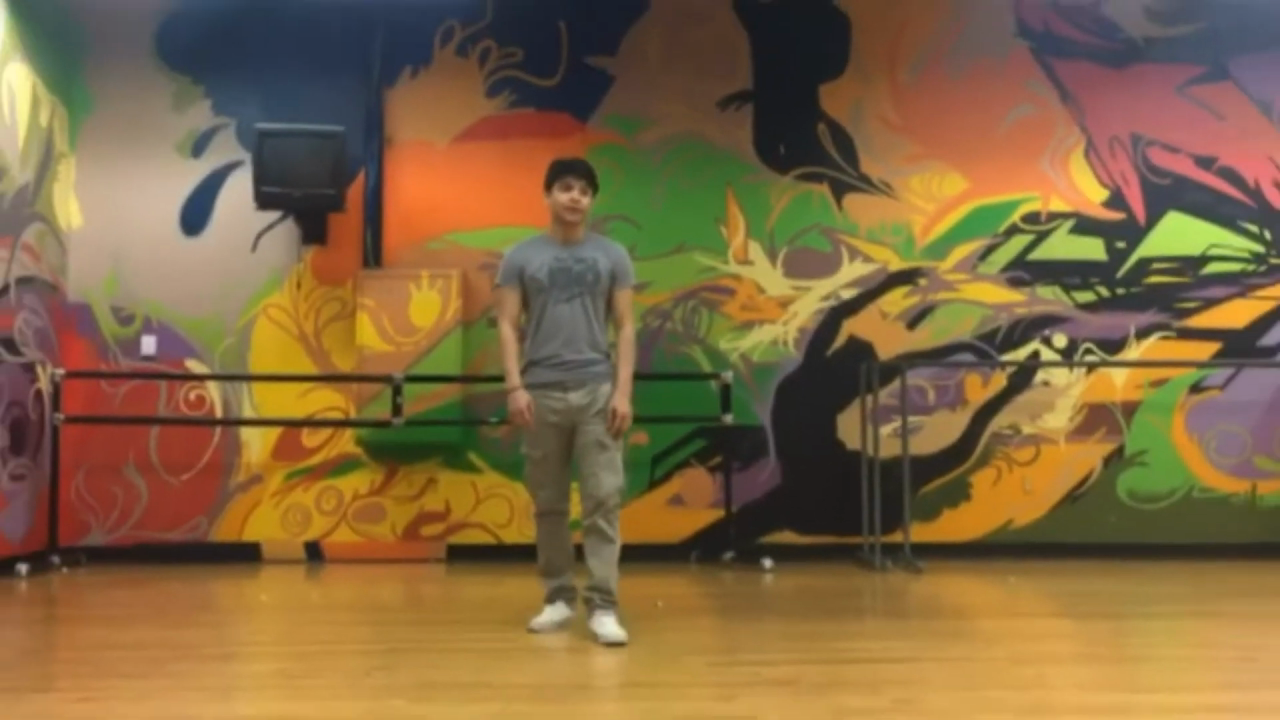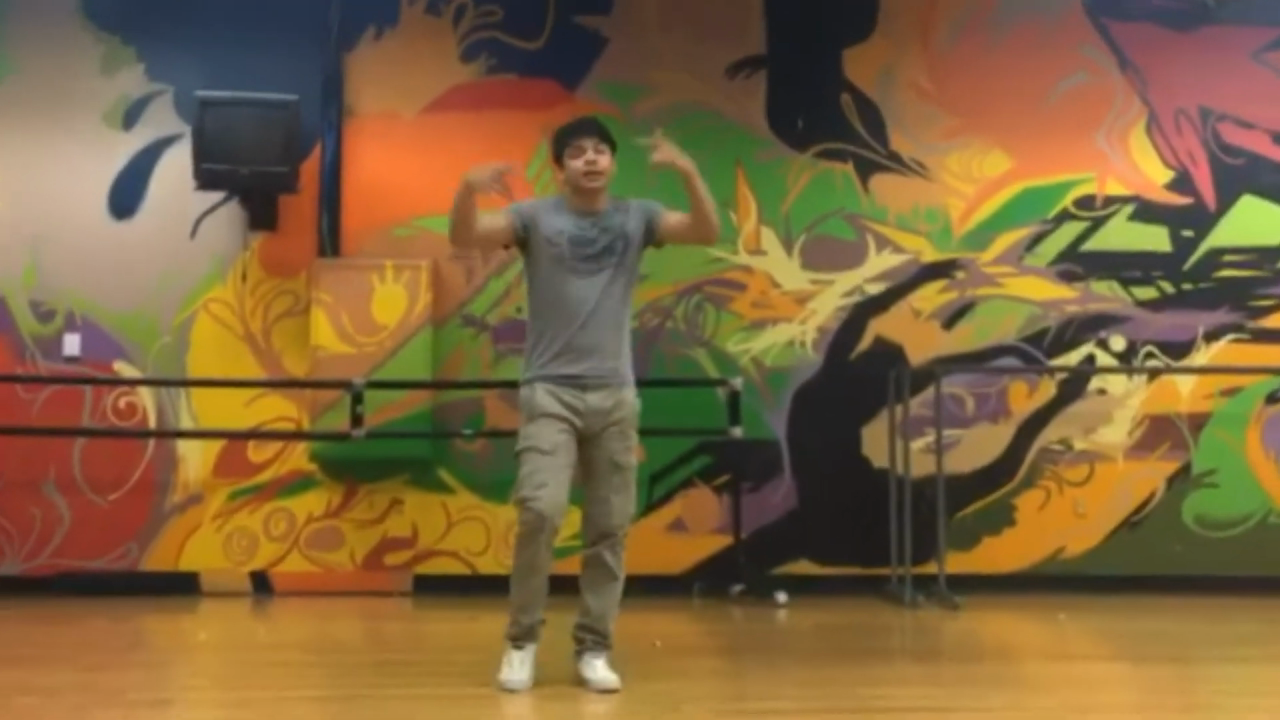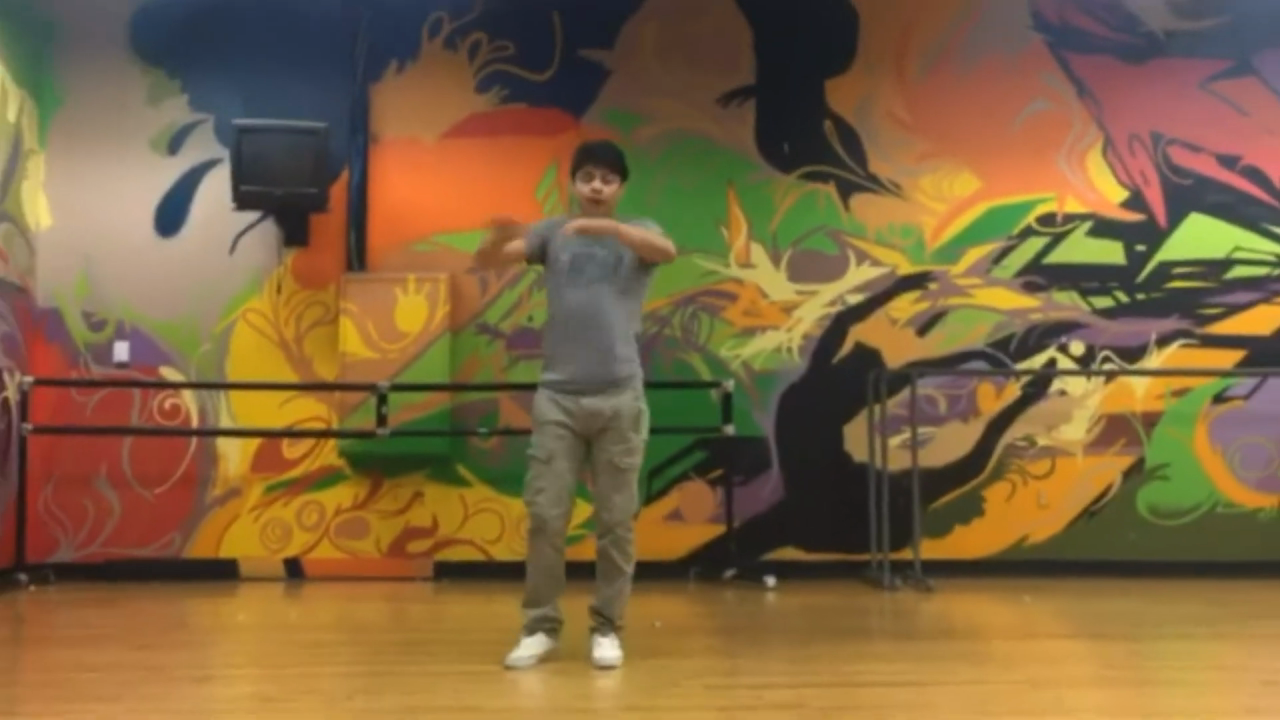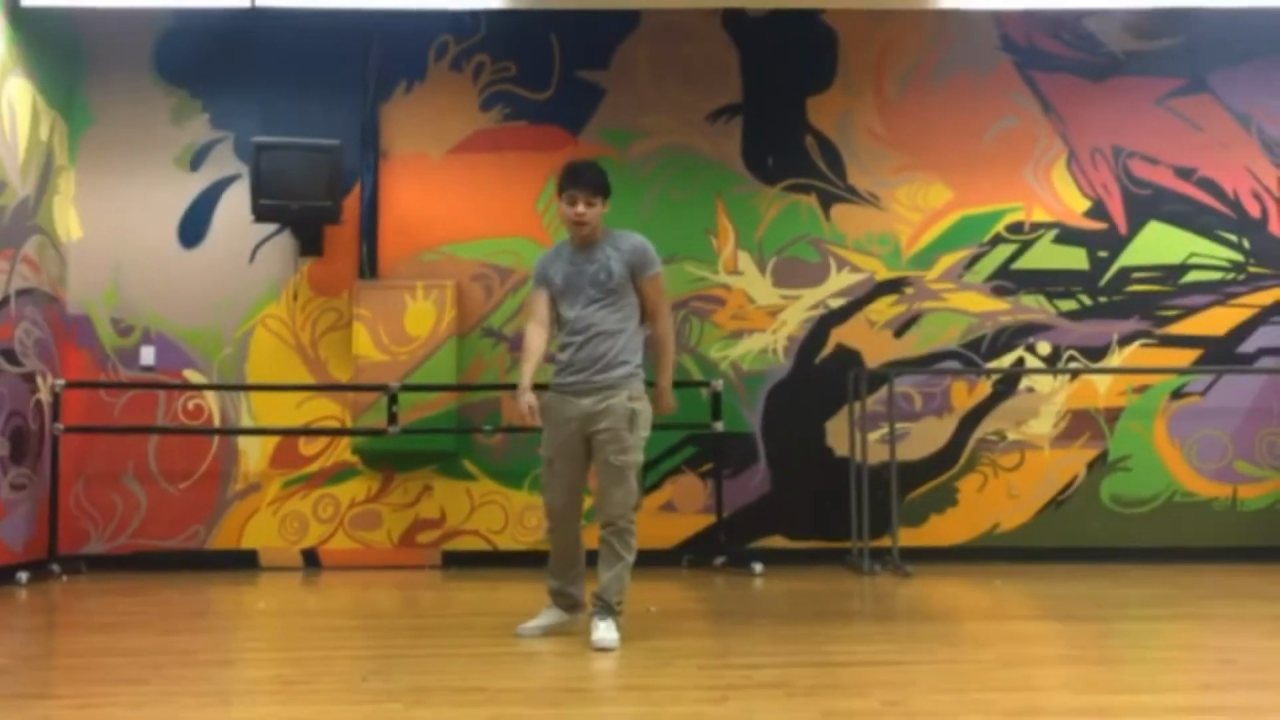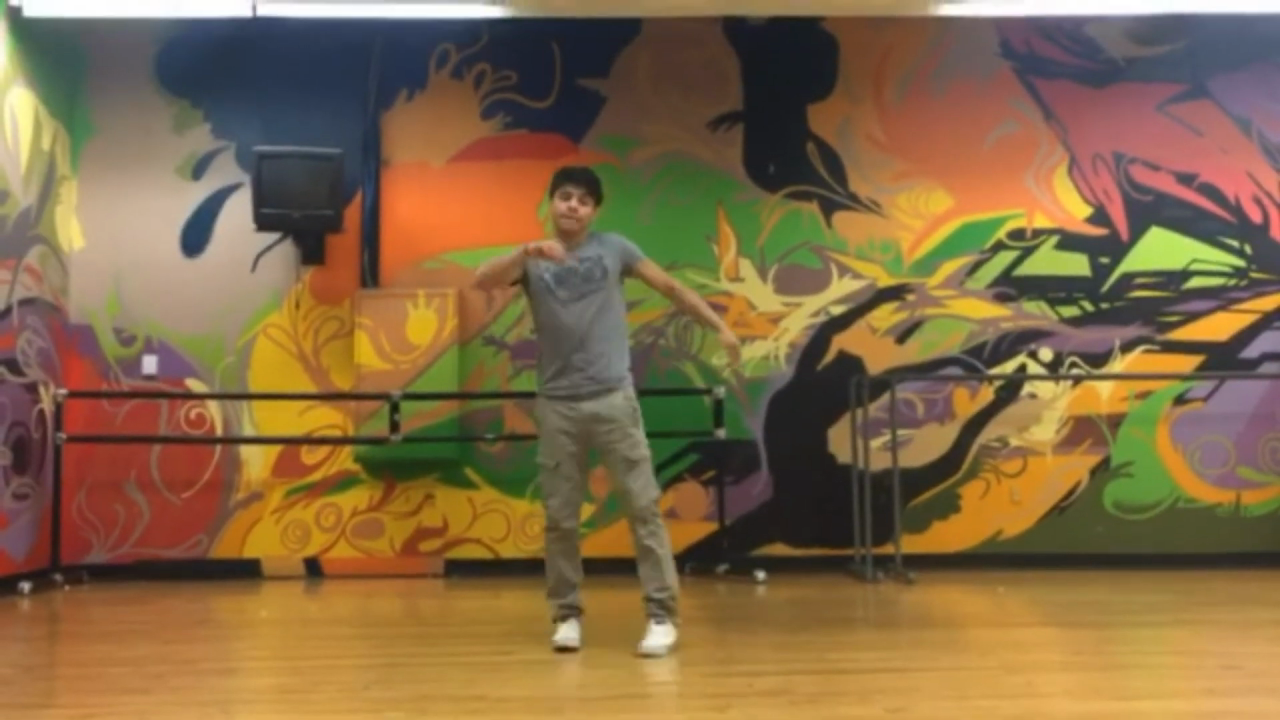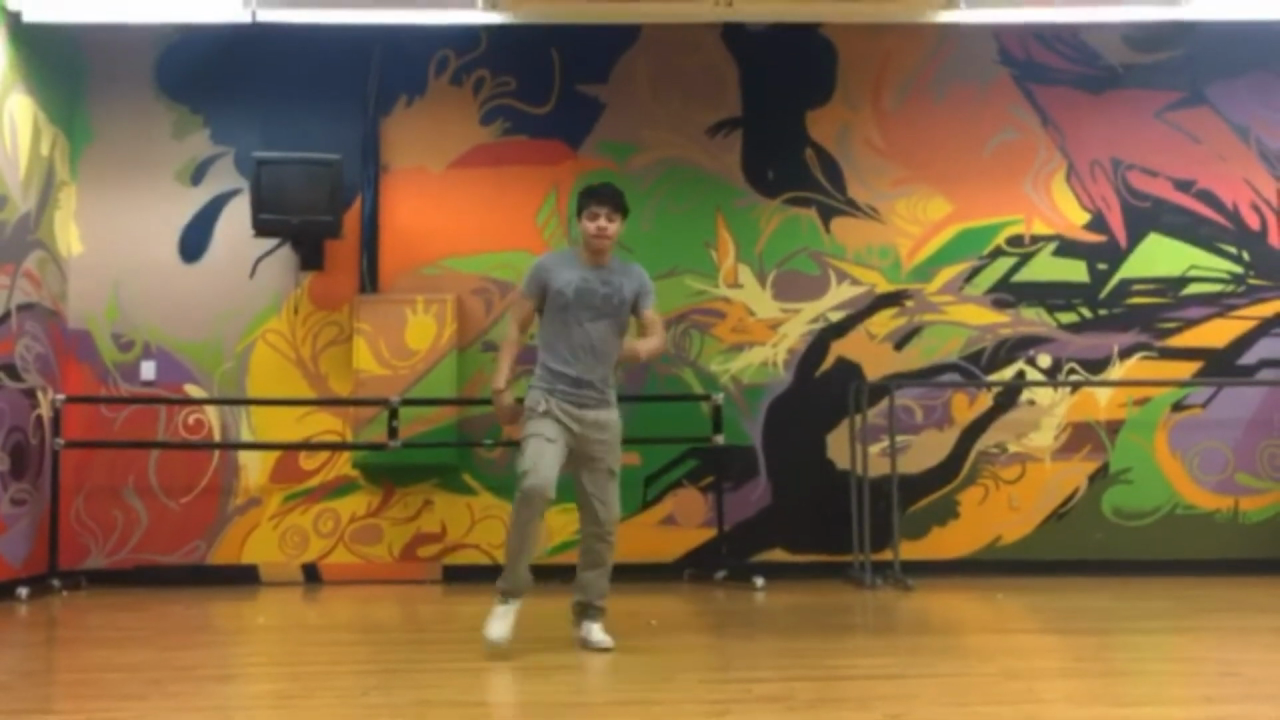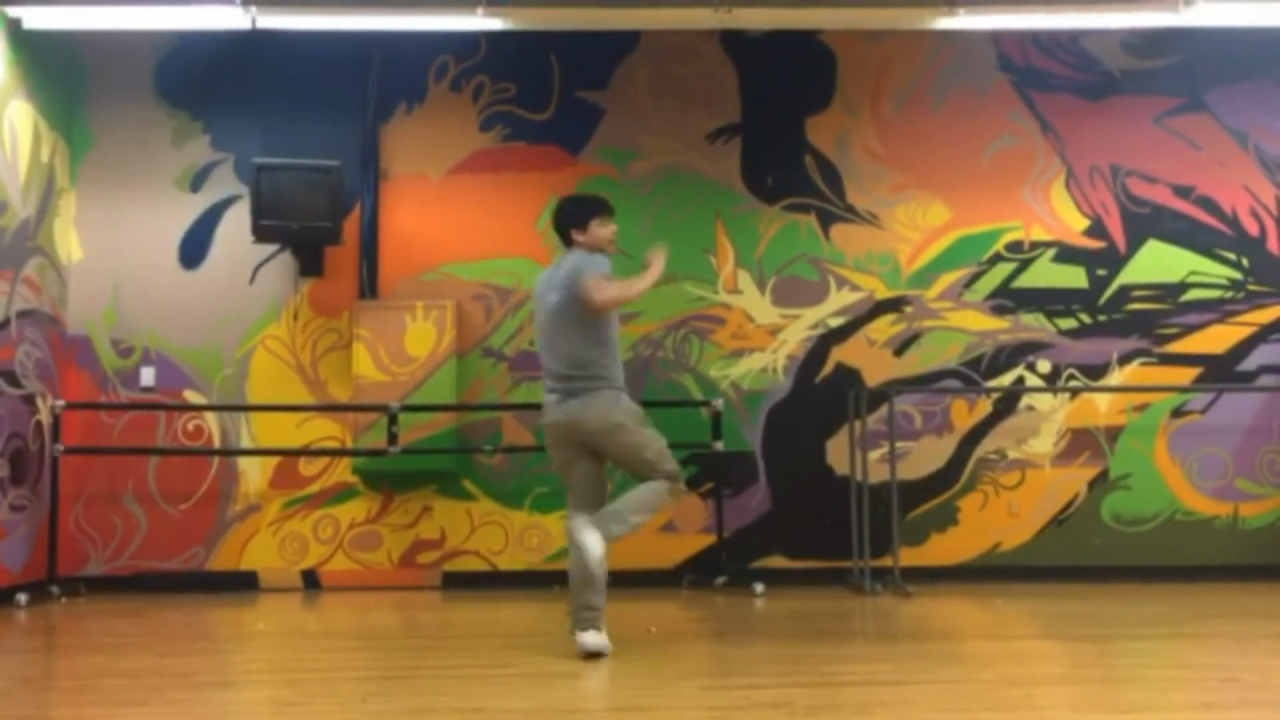
dt=0.7s
person 1, frame 1
left shoulder: (612, 255)
right shoulder: (520, 256)
left elbow: (625, 328)
right elbow: (507, 326)
left wrist: (623, 391)
right wrist: (514, 387)
left hip: (598, 392)
right hip: (542, 394)
left knee: (603, 498)
right knee: (548, 504)
left ankle: (602, 607)
right ankle: (559, 598)
person 1, frame 2
left shoulder: (635, 218)
right shoulder: (536, 217)
left elbow: (708, 230)
right elbow: (466, 238)
left wrist: (688, 173)
right wrist: (468, 190)
left hip: (616, 393)
right hip: (550, 391)
left knee: (608, 525)
right knee: (540, 509)
left ankle: (593, 646)
right ankle: (523, 636)
person 1, frame 3
left shoulder: (635, 232)
right shoulder: (552, 234)
left elbow: (666, 250)
right elbow: (488, 260)
left wrist: (605, 225)
right wrist: (502, 236)
left hip: (620, 397)
right hip: (557, 397)
left knee: (616, 520)
right knee: (545, 516)
left ankle: (606, 629)
right ankle: (540, 628)
person 1, frame 4
left shoulder: (632, 248)
right shoulder: (549, 263)
left elbow: (658, 314)
right elbow: (537, 327)
left wrist: (664, 378)
right wrist: (525, 388)
left hip: (619, 395)
right hip: (563, 397)
left knee: (616, 510)
right knee: (559, 505)
left ankle: (606, 612)
right ankle: (564, 601)
person 1, frame 5
left shoulder: (614, 248)
right shoulder: (531, 258)
left elbow: (671, 287)
right elbow: (482, 281)
left wrist: (720, 327)
right wrist: (527, 252)
left hip: (614, 398)
right hip: (556, 404)
left knee: (642, 503)
right knee: (560, 517)
left ankle: (661, 614)
right ankle: (568, 615)
person 1, frame 6
left shoulder: (636, 279)
right shoulder: (550, 266)
left elbow: (659, 336)
right elbow: (517, 325)
left wrist: (640, 346)
right wrist: (502, 386)
left hip: (602, 412)
right hip: (549, 404)
left knee: (603, 519)
right knee: (536, 491)
left ankle: (588, 616)
right ankle: (510, 594)
person 1, frame 7
left shoulder: (548, 280)
right shoulder: (590, 266)
right elbow: (601, 299)
right wrist: (651, 272)
left hip: (558, 415)
right hip: (603, 405)
left knee: (583, 516)
right knee: (667, 478)
left ankle: (588, 626)
right ankle: (600, 528)
